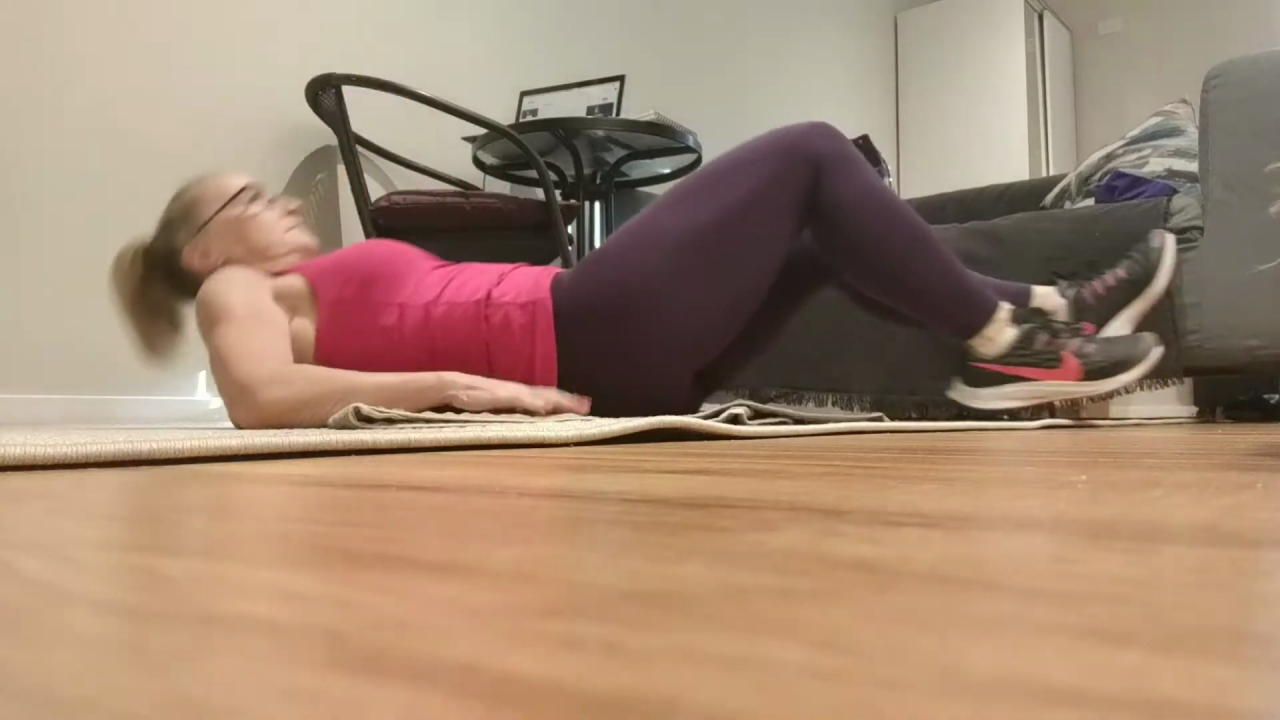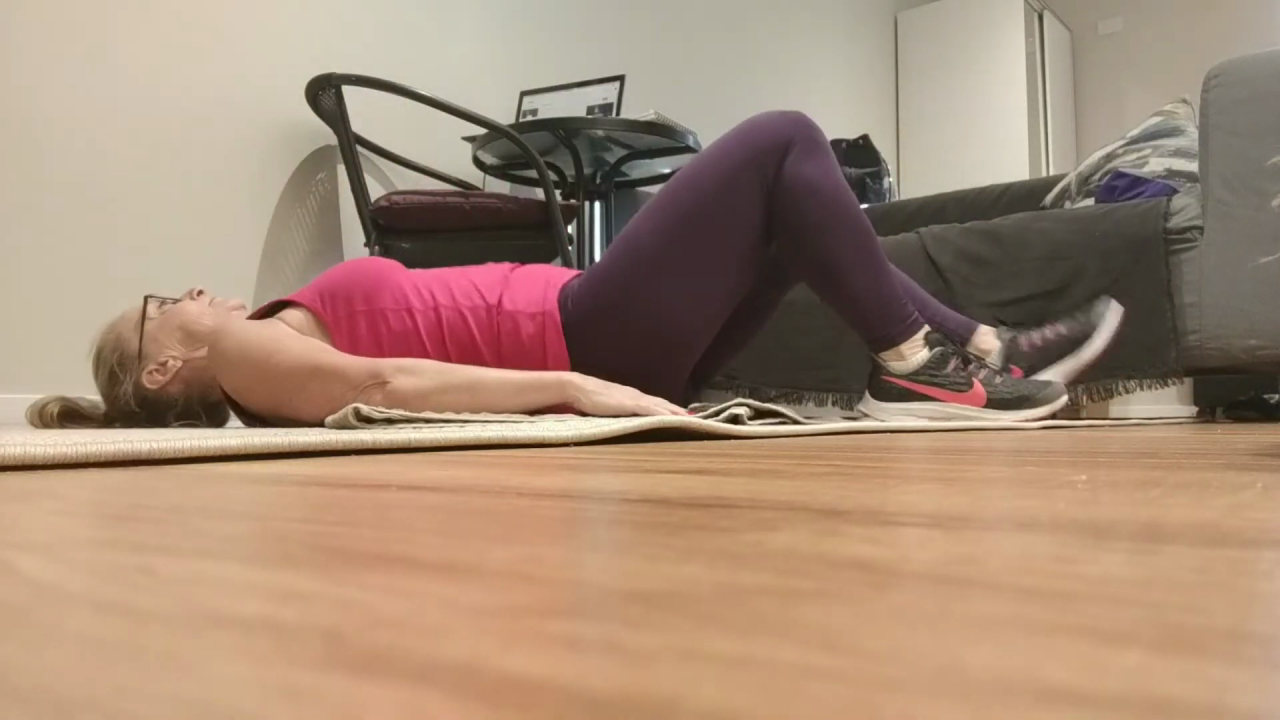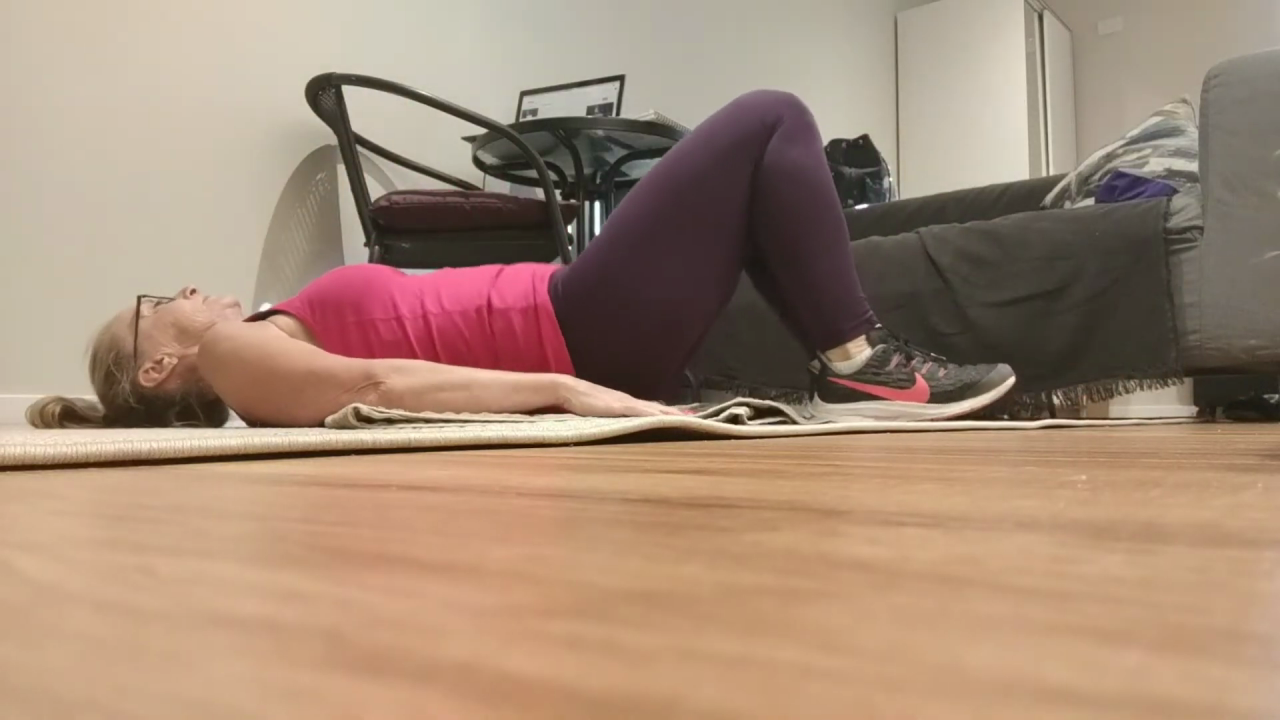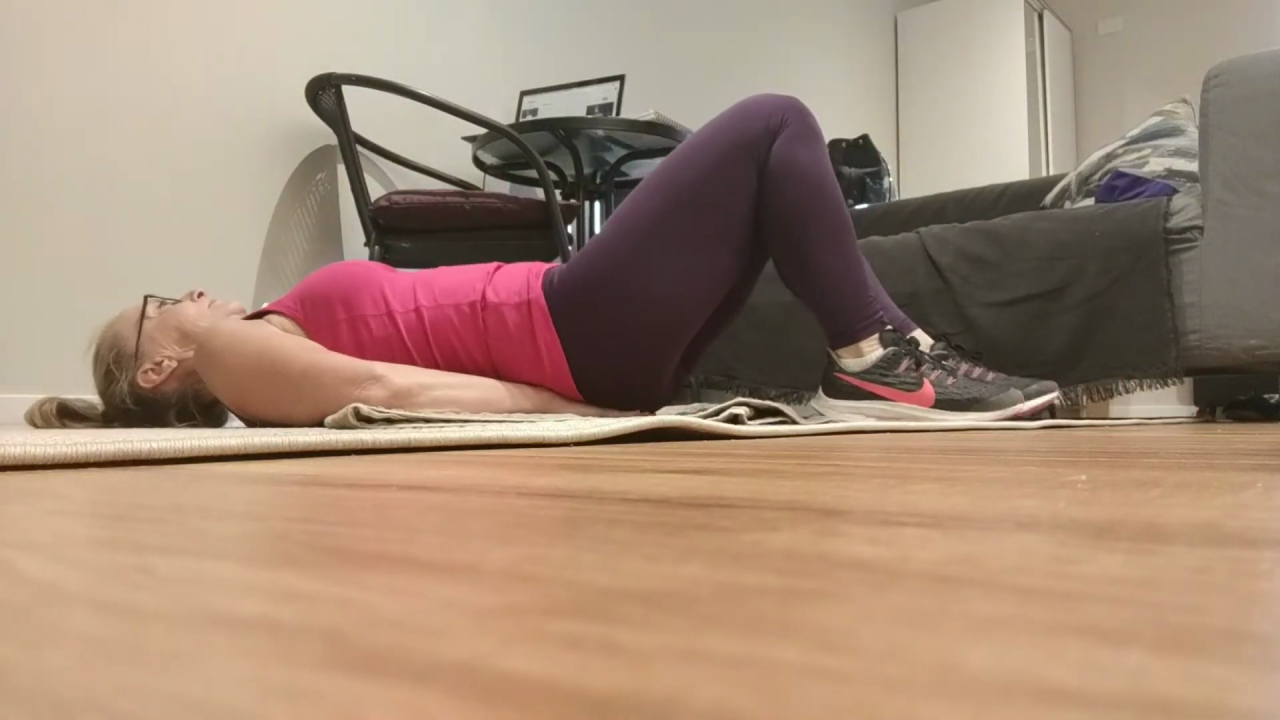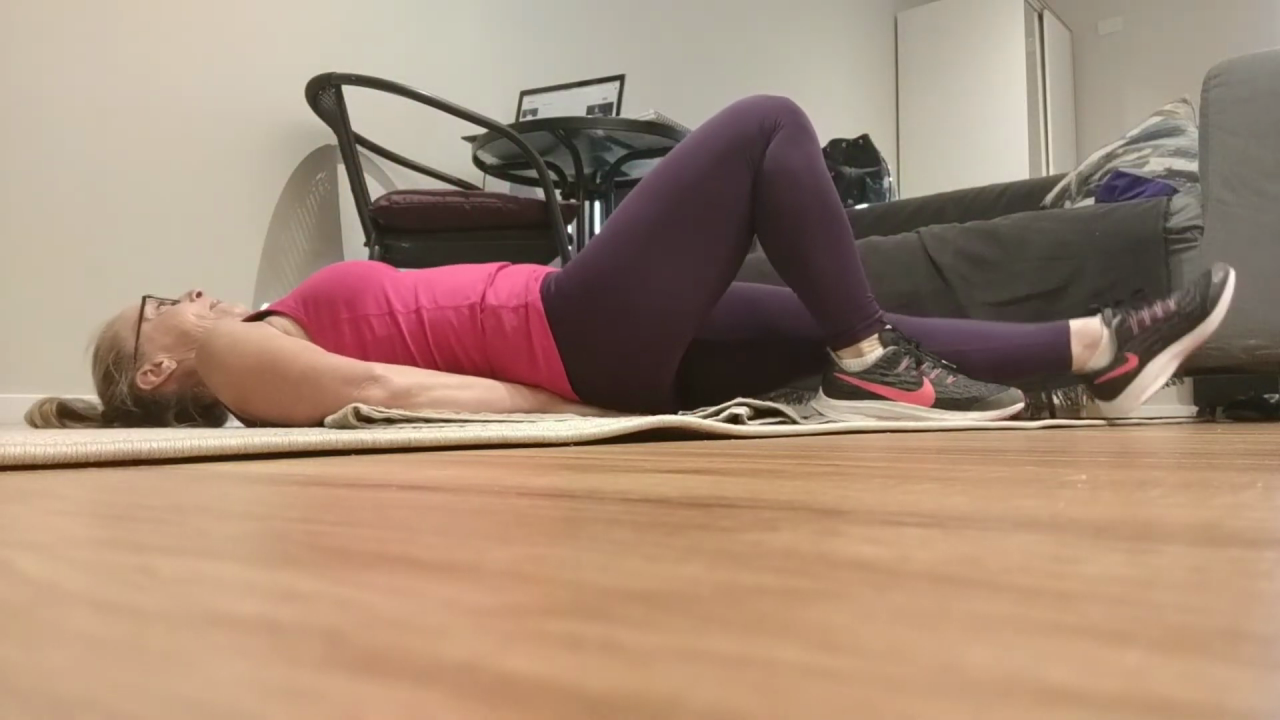
dt=1s
person 1, frame 1
left shoulder: (322, 292)
right shoulder: (245, 303)
right elbow: (263, 402)
right wrist: (460, 385)
left hip: (599, 350)
right hip: (588, 343)
left knee: (822, 235)
right knee: (812, 152)
left ankle: (1039, 315)
right ankle: (1005, 349)
person 1, frame 2
left shoulder: (278, 337)
right shoulder: (249, 358)
right elbow: (387, 384)
right wrist: (576, 388)
left hip: (595, 334)
right hip: (591, 339)
left knee: (791, 208)
right knee: (783, 141)
left ankle: (983, 348)
right ankle: (913, 368)
person 1, frame 3
left shoulder: (266, 343)
right shoulder: (236, 361)
right elbow: (386, 388)
right wrist: (565, 388)
left hip: (579, 332)
right hip: (581, 334)
left knee: (760, 163)
right knee: (774, 121)
left ankle: (851, 360)
right ankle: (858, 368)
person 1, frame 4
left shoulder: (269, 344)
right shoulder: (240, 362)
right elbow: (387, 391)
right wrist: (564, 411)
left hip: (584, 331)
right hip: (583, 335)
left knee: (765, 172)
right knee: (775, 124)
left ankle: (906, 351)
right ankle: (868, 370)
person 1, frame 5
left shoulder: (273, 336)
right shoulder: (247, 362)
right elbow: (385, 388)
right wrist: (568, 415)
left hip: (600, 341)
right hip: (587, 338)
left knee: (837, 324)
right knee: (768, 124)
left ankle: (1106, 352)
right ankle: (869, 371)
